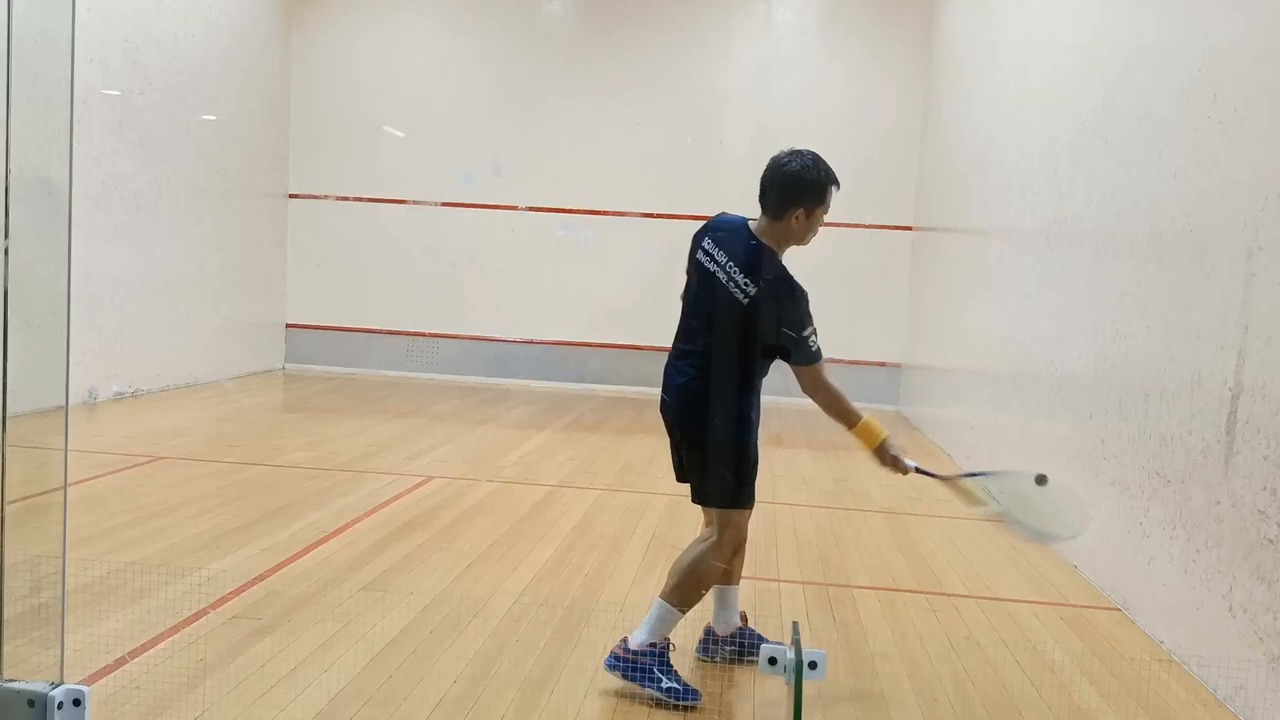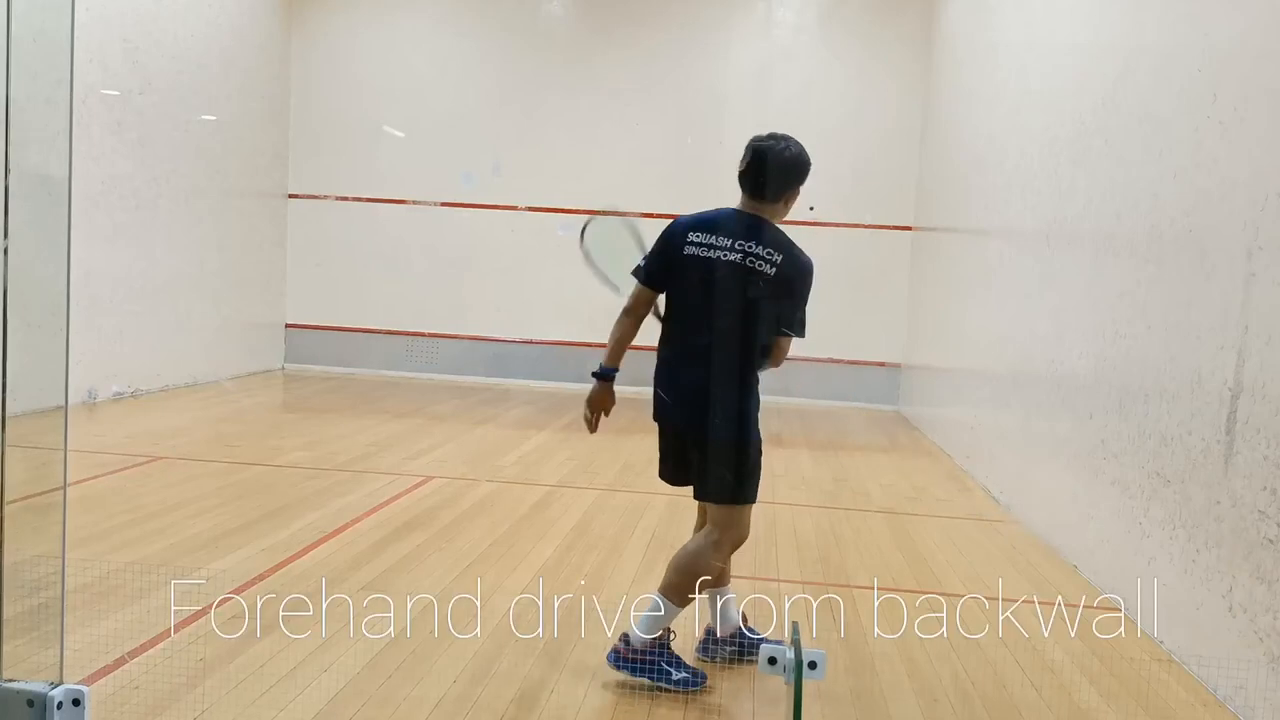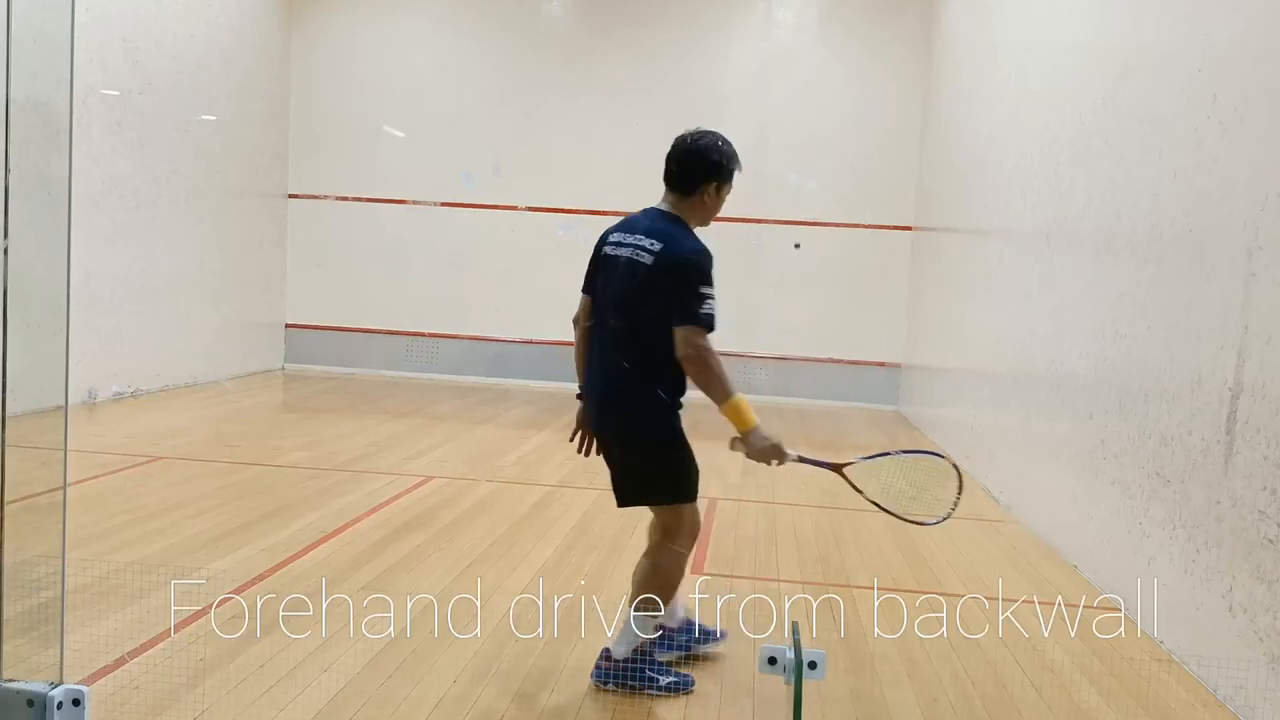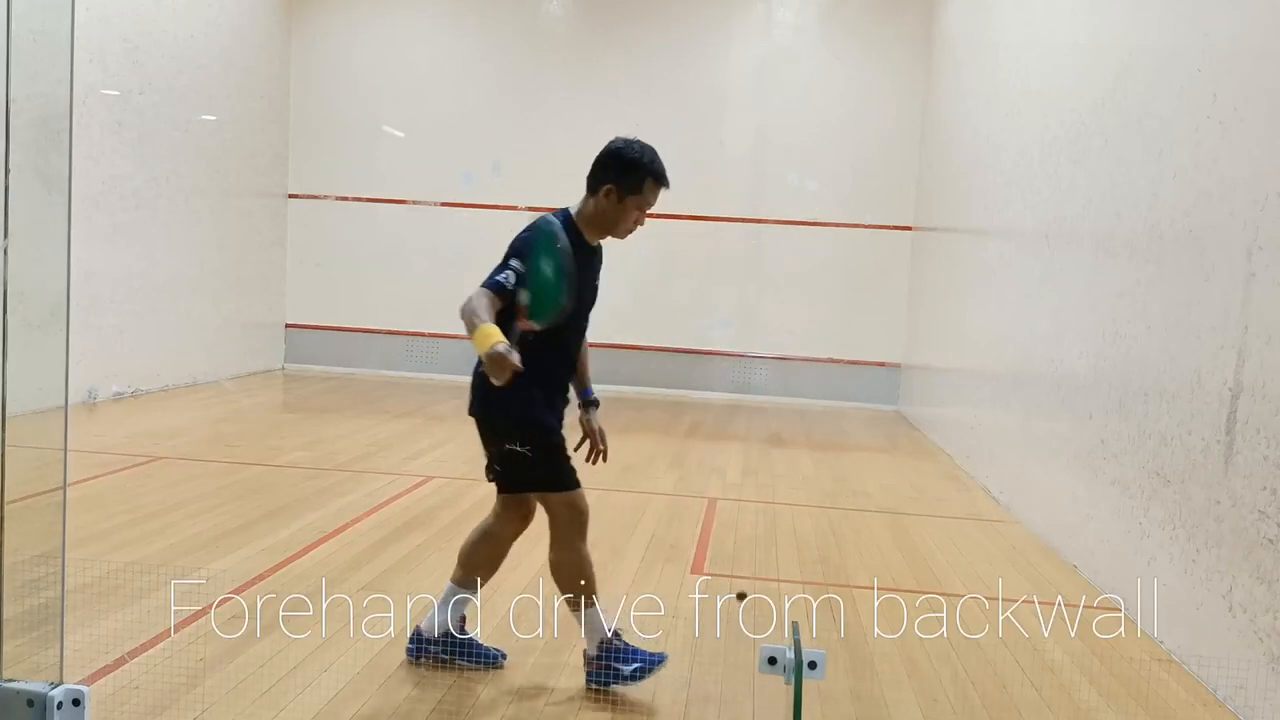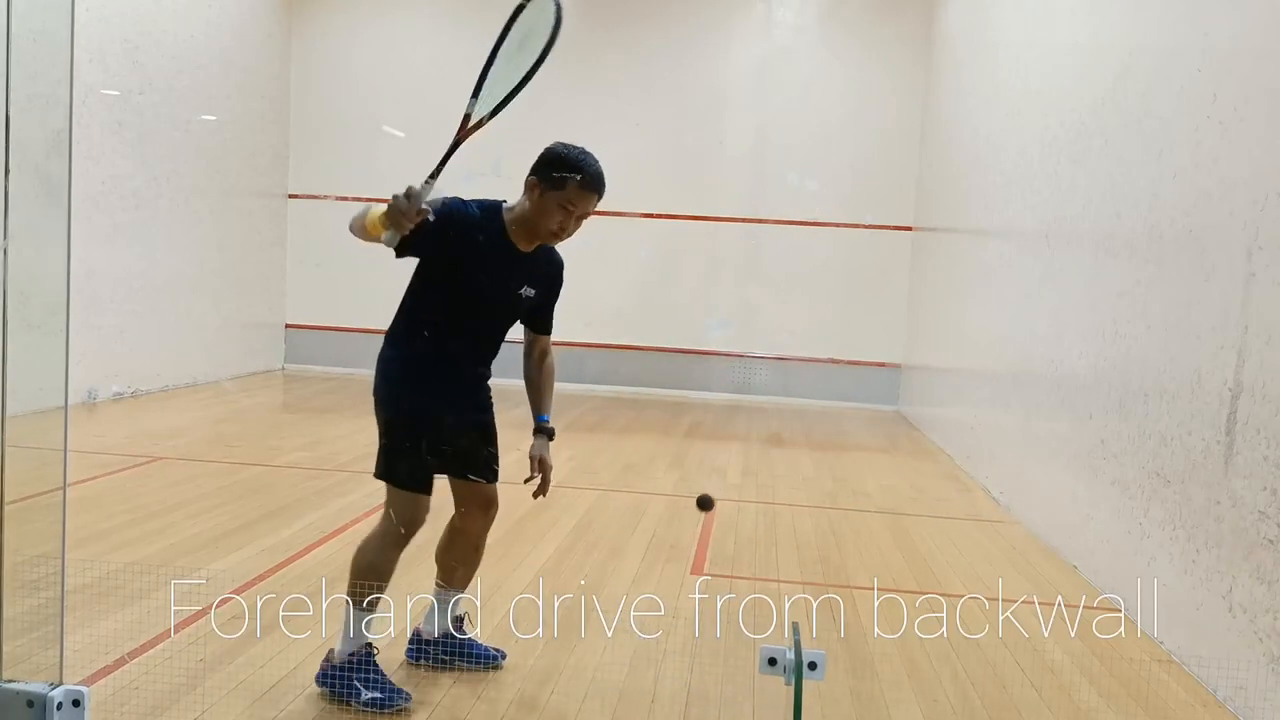
dt=0.7s
person 1, frame 1
left shoulder: (715, 230)
right shoulder: (781, 293)
right elbow: (815, 384)
right wrist: (876, 439)
left hip: (683, 395)
right hip: (720, 412)
left knee: (731, 517)
right knee: (722, 534)
left ankle: (726, 630)
right ankle: (640, 648)
person 1, frame 2
left shoulder: (684, 231)
right shoulder: (793, 263)
left elbow: (634, 309)
right elbow: (776, 352)
left wrist: (604, 377)
left hip: (672, 401)
right hip: (726, 410)
left knee: (714, 516)
right knee: (727, 530)
left ankle: (726, 629)
right ankle: (642, 640)
person 1, frame 3
left shoulder: (615, 234)
right shoulder: (689, 253)
left elbow: (583, 322)
right elbow: (691, 350)
left wrist: (587, 398)
right wrist: (747, 425)
left hip: (606, 408)
right hip: (645, 412)
left knee: (671, 516)
right knee: (678, 528)
left ankle: (668, 625)
right ankle: (623, 655)
person 1, frame 4
left shoulder: (591, 251)
right elbow: (479, 301)
left wrist: (588, 403)
right wrist: (491, 344)
left hip: (538, 406)
right hip: (510, 403)
left knee: (513, 513)
right knee: (570, 513)
left ankle: (437, 631)
right ankle: (602, 649)
person 1, frame 5
left shoulder: (548, 267)
right shoulder: (459, 220)
left elbow: (538, 351)
right elbow: (360, 226)
left wrist: (542, 430)
right wrist: (388, 219)
left hip: (469, 394)
right hip: (409, 387)
left knee: (480, 505)
right knee: (405, 516)
left ankle: (436, 631)
right ankle: (347, 656)
